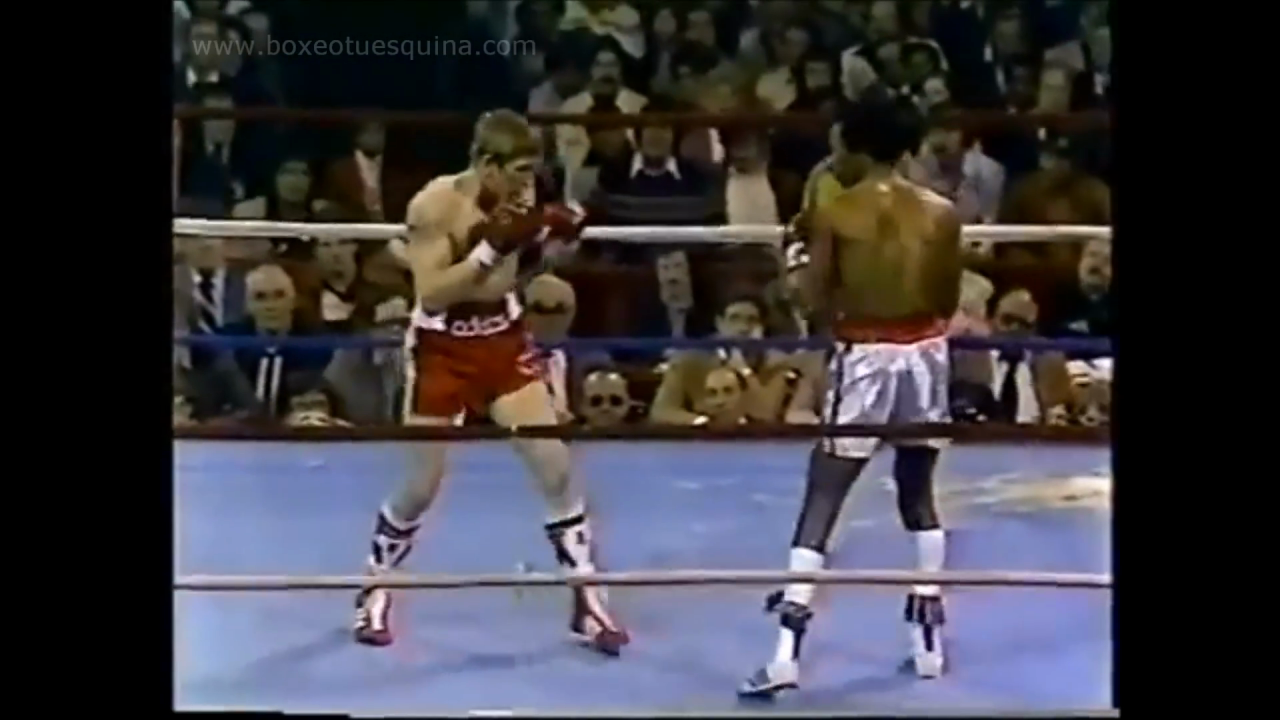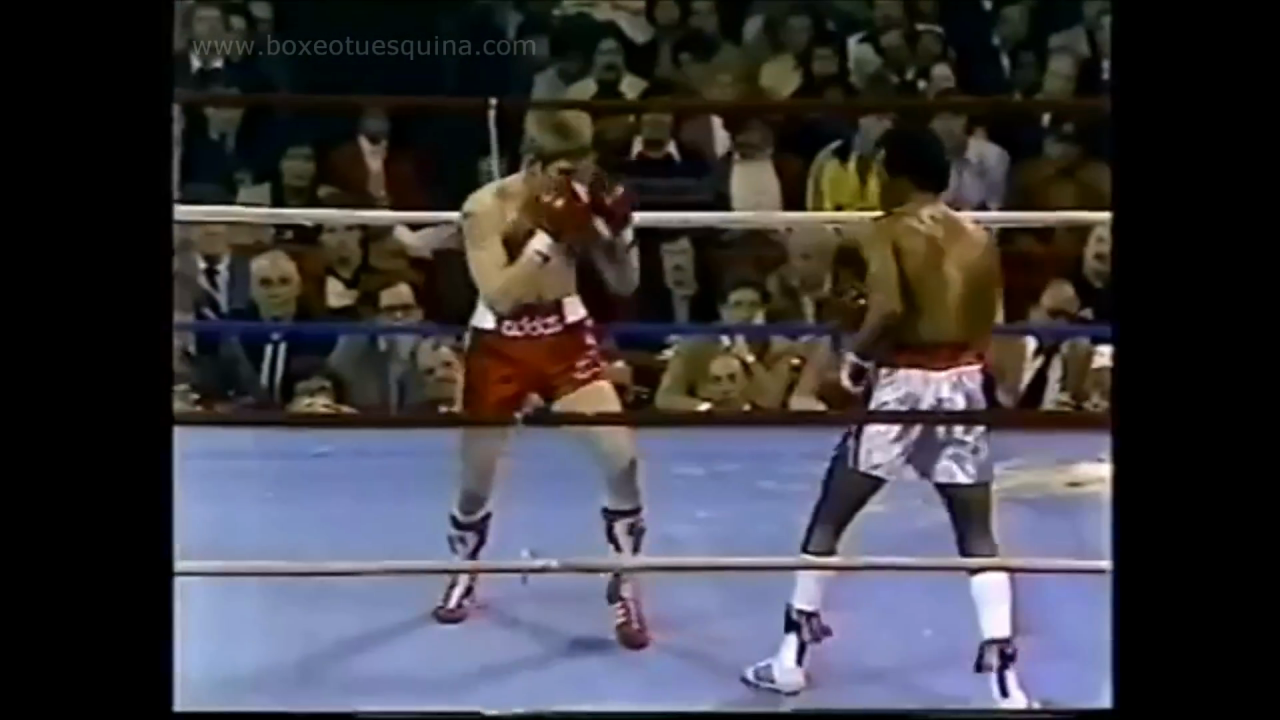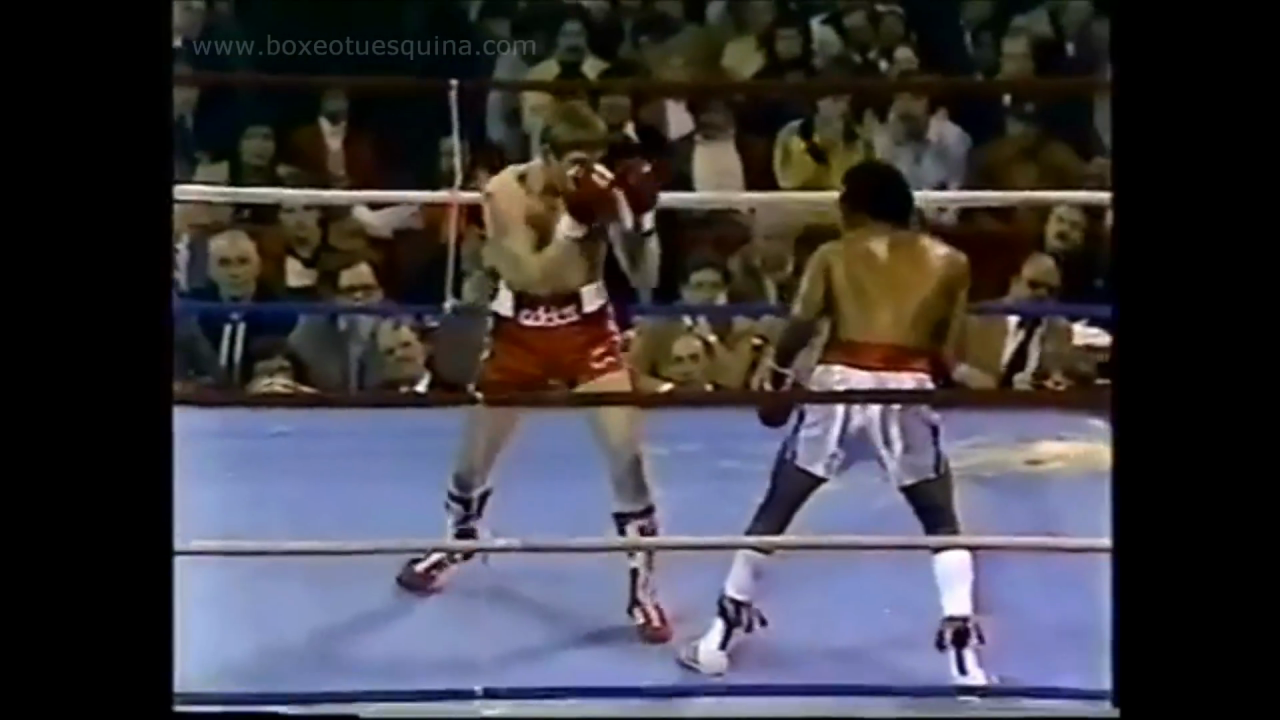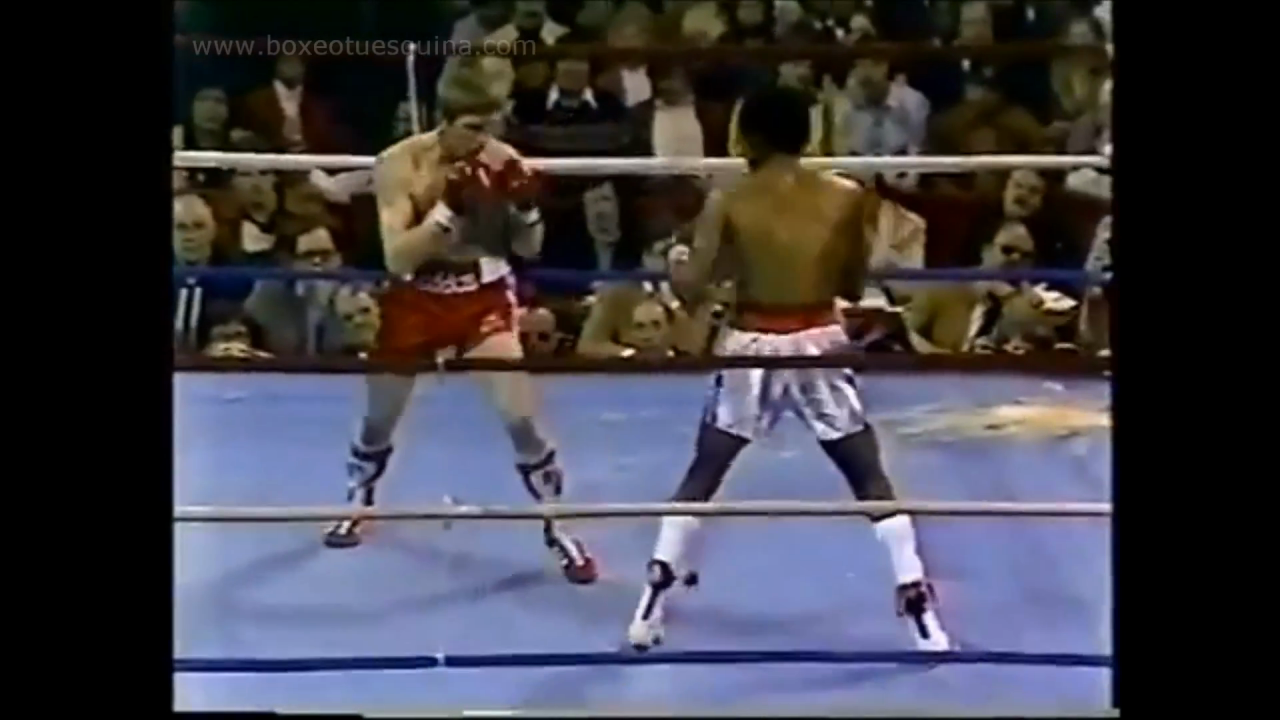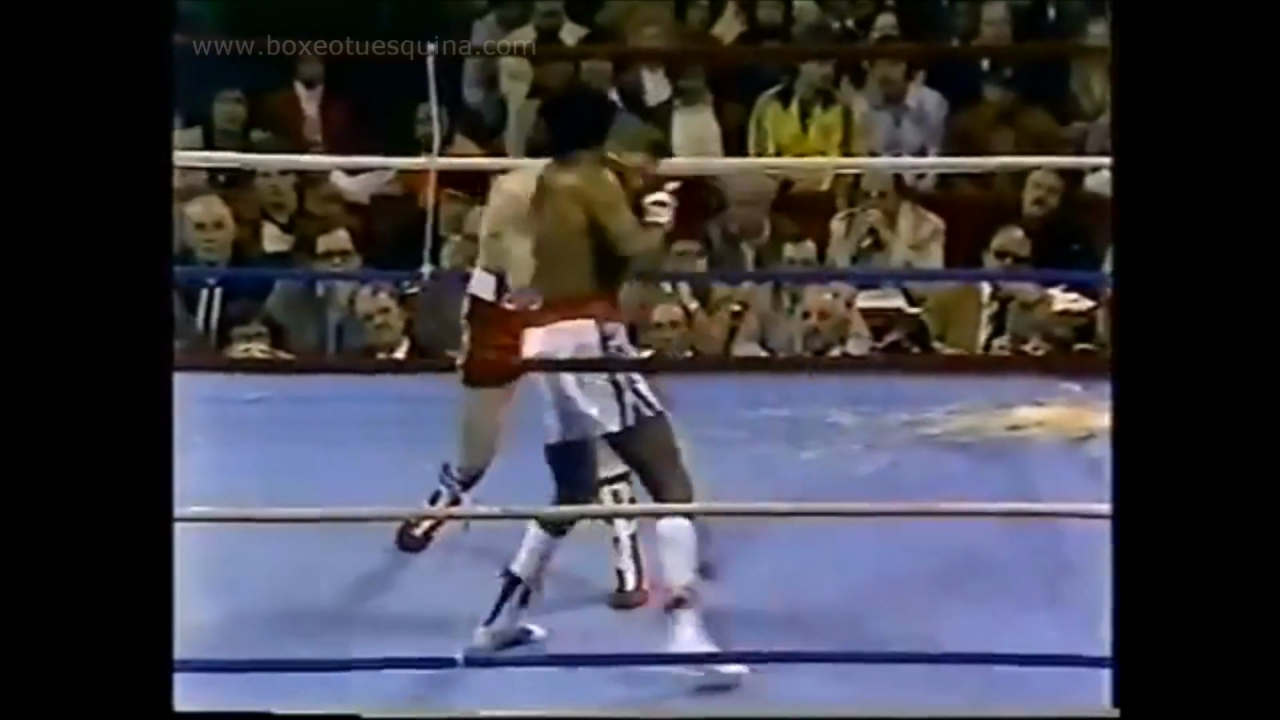
dt=0.5s
person 1, frame 1
left shoulder: (838, 212)
right shoulder: (942, 212)
left elbow: (818, 299)
right elbow: (948, 301)
left wrist: (809, 271)
left hip: (866, 359)
right hip: (926, 353)
left knee: (821, 501)
right knee: (918, 500)
left ankle: (789, 650)
right ankle: (928, 639)
person 1, frame 2
left shoulder: (888, 232)
right shoulder: (980, 240)
left elbow: (889, 309)
right elbow: (984, 329)
left wrist: (854, 362)
left hip: (903, 383)
right hip: (962, 383)
left knee: (829, 518)
right knee: (977, 537)
left ankle: (792, 657)
right ankle: (1005, 679)
person 1, frame 3
left shoulder: (831, 254)
right shoulder: (948, 261)
left elbow: (802, 319)
right elbow: (946, 352)
left wrist: (776, 375)
left hip: (839, 384)
right hip: (906, 390)
left knee: (774, 513)
right knee: (943, 526)
left ankle: (718, 640)
right ankle: (964, 656)
person 1, frame 4
left shoulder: (729, 201)
right shoulder: (845, 196)
left elbow: (691, 286)
right elbow: (853, 287)
left wrist: (678, 263)
left hip: (752, 347)
right hip: (818, 346)
left knee: (700, 480)
right knee: (873, 486)
left ankle: (649, 609)
right ankle: (924, 622)
person 1, frame 5
left shoulder: (543, 185)
right shoulder: (597, 182)
right elbow: (642, 252)
right wrist: (659, 210)
left hip: (545, 344)
right hip: (588, 343)
left knee: (570, 492)
right knee: (671, 485)
left ankle: (502, 617)
right ankle: (687, 630)
person 2, frame 1
left shoulder: (519, 201)
right shoulder: (434, 203)
left elbow: (513, 268)
right elbow: (430, 295)
left wrist: (556, 237)
right wrist: (489, 248)
left hip: (504, 336)
right hip: (442, 345)
left knee: (556, 470)
right knee: (421, 486)
left ankle: (587, 602)
right ankle: (376, 594)
person 2, frame 2
left shoulder: (578, 198)
right shoulder: (486, 207)
left elbow: (625, 284)
right elbow: (498, 295)
left wrist: (619, 232)
right wrist: (549, 238)
left hip: (565, 338)
right hip: (499, 346)
left knee: (621, 459)
right knee: (475, 482)
left ankle: (623, 590)
right ankle: (463, 577)
person 2, frame 3
left shoulder: (604, 188)
right shoulder: (506, 191)
right elbow: (533, 275)
right wrist: (572, 221)
left hip: (587, 327)
right hip: (519, 329)
left knee: (625, 457)
right knee: (472, 461)
left ankle: (643, 591)
right ankle: (454, 546)
person 2, frame 4
left shoulder: (503, 161)
right shoulder: (399, 163)
left elbow: (527, 248)
right elbow: (398, 257)
left wrist: (526, 208)
right wrist: (448, 208)
left hip: (484, 295)
right hip: (416, 297)
left knee: (521, 417)
right knee: (378, 419)
left ankle: (558, 529)
right ankle: (357, 505)
person 2, frame 5
right shoulder: (517, 192)
right elbow: (527, 286)
right hip: (498, 309)
right knee: (477, 452)
left ankle: (626, 557)
right ankle: (442, 503)
